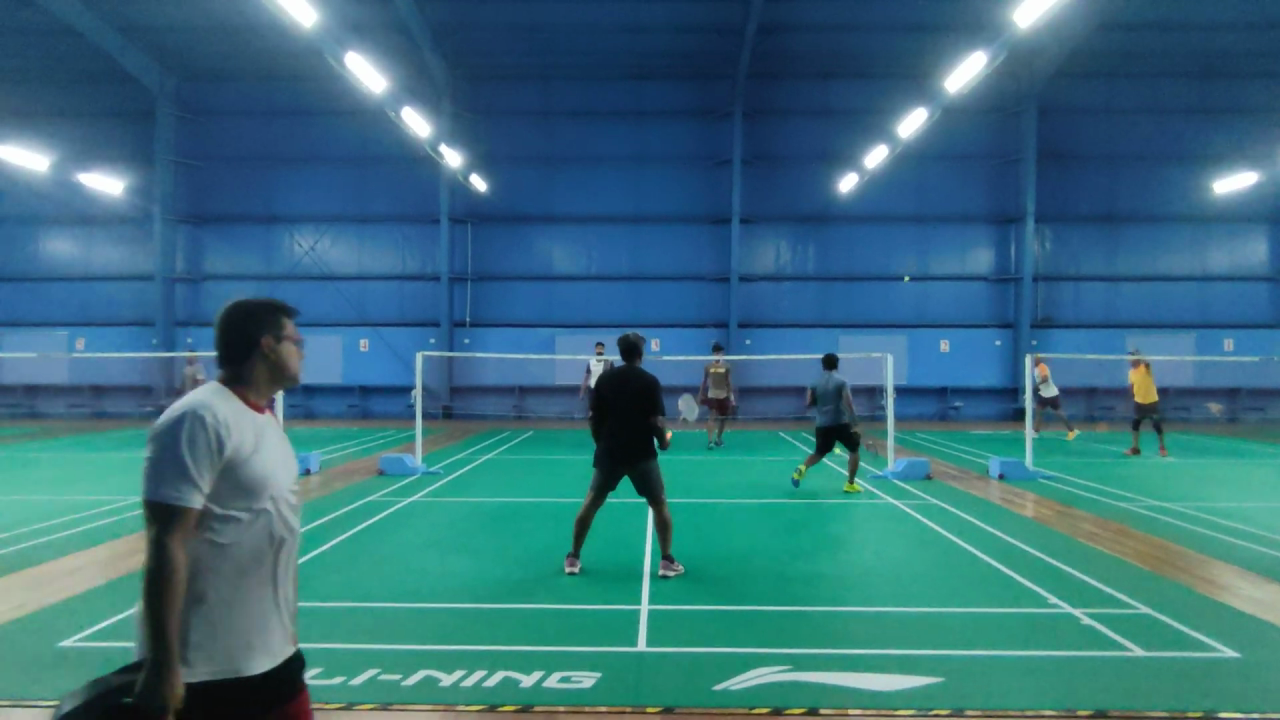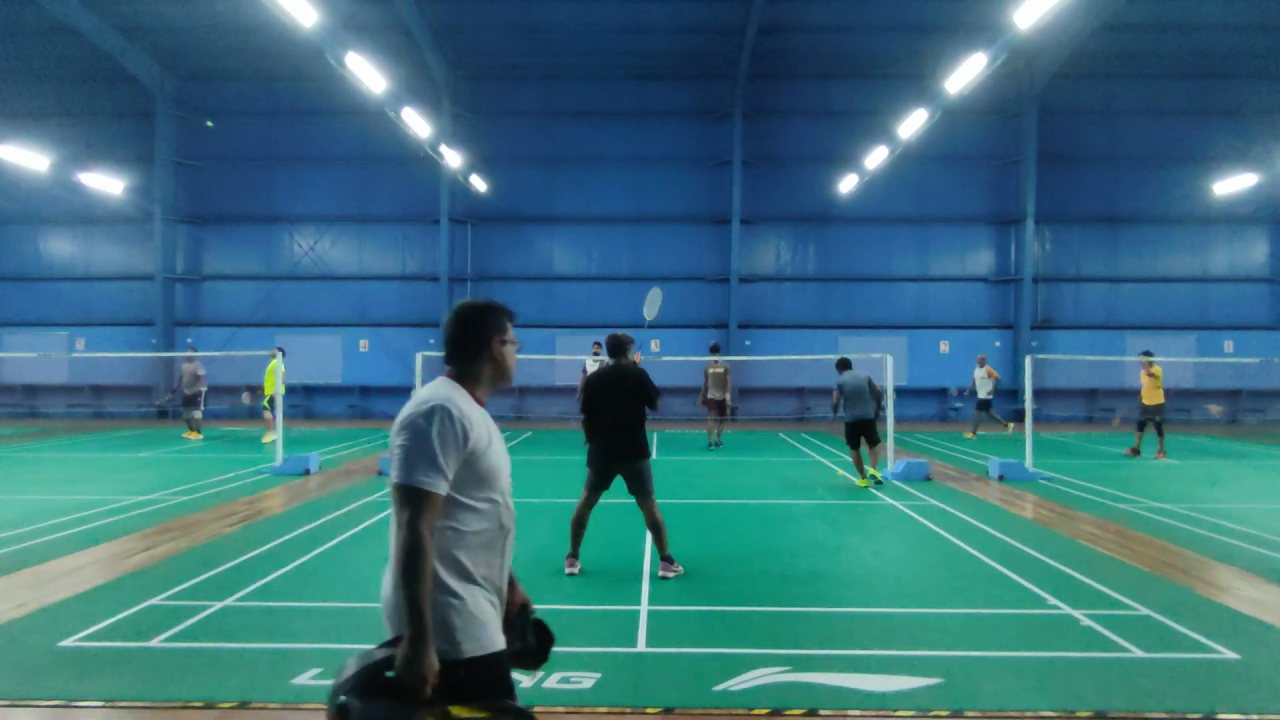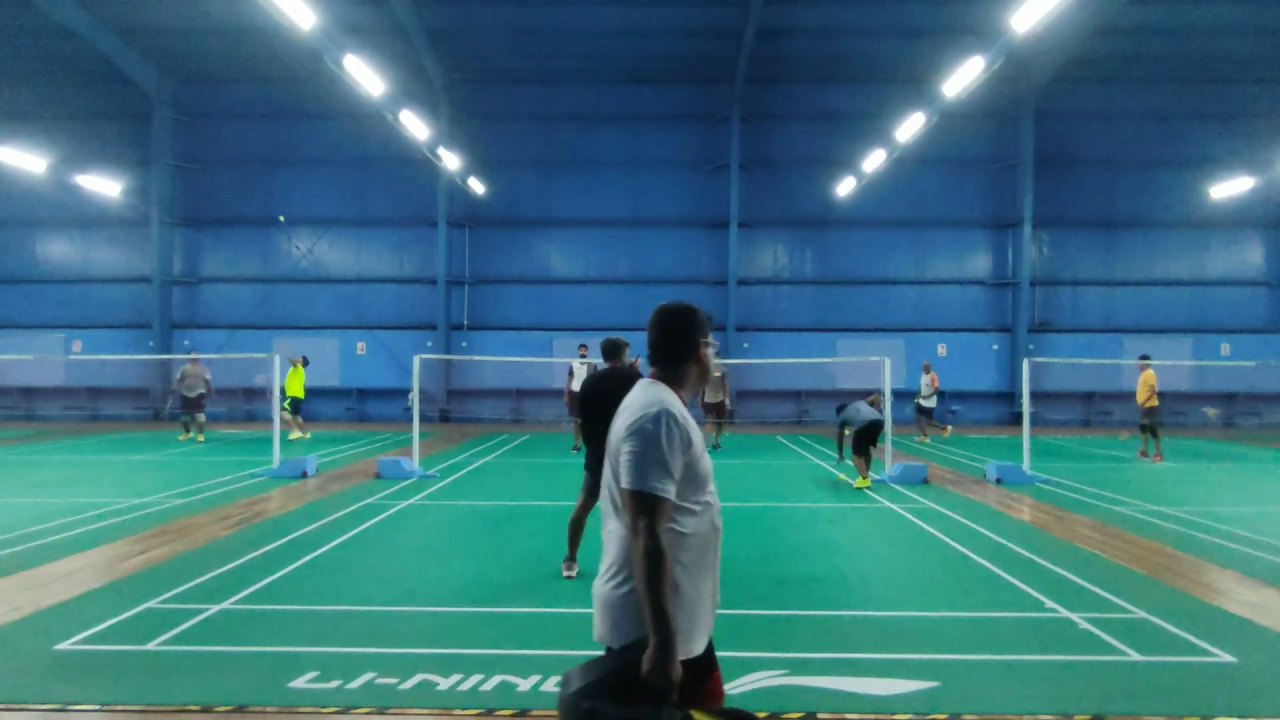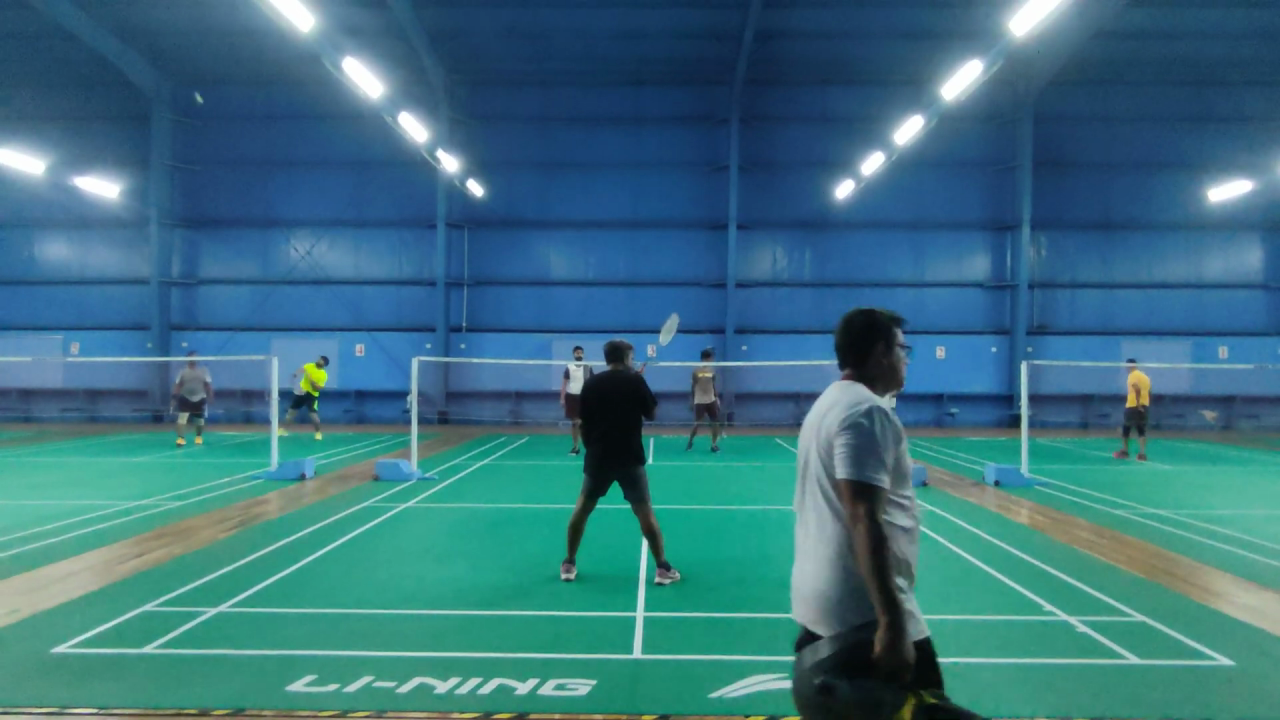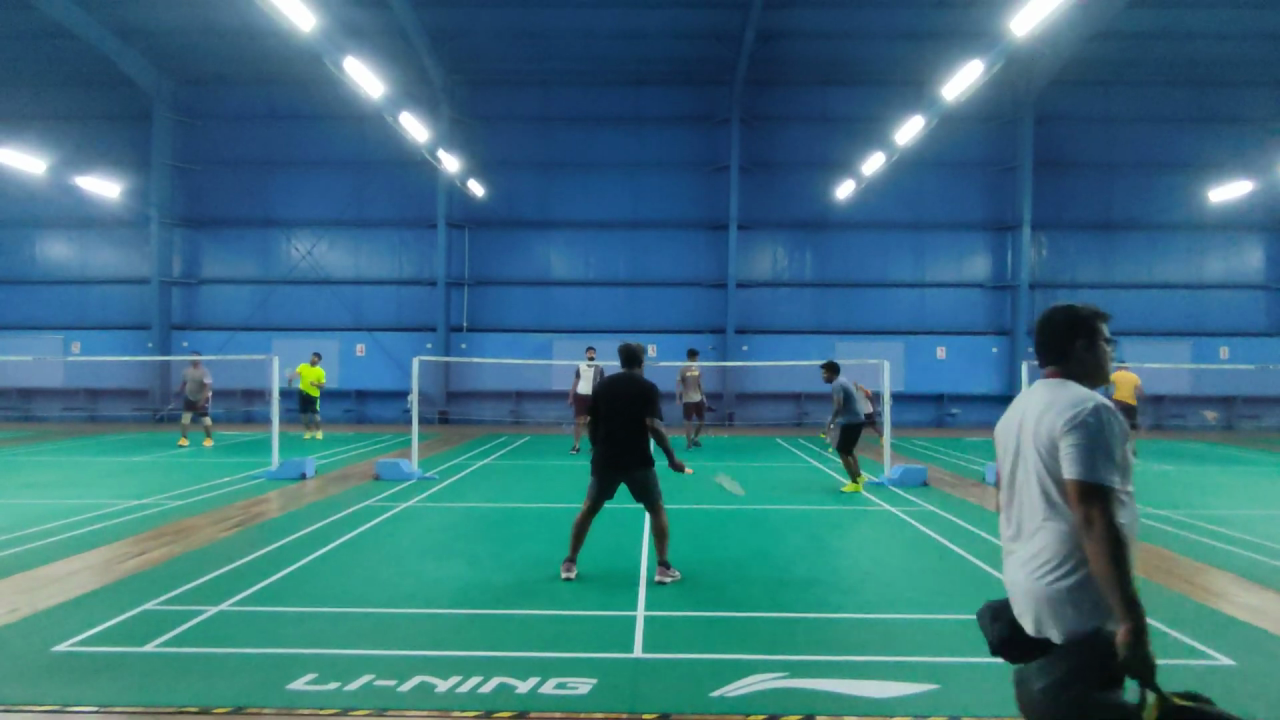
dt=0.5s
person 1, frame 1
left shoulder: (263, 420)
right shoulder: (199, 421)
right elbow: (166, 549)
right wrist: (162, 668)
left hip: (272, 645)
right hip: (205, 660)
person 1, frame 2
left shoulder: (467, 410)
right shoulder: (441, 413)
right elbow: (415, 531)
left wrist: (508, 587)
right wrist: (418, 639)
left hip: (467, 615)
right hip: (452, 624)
person 1, frame 3
left shoulder: (661, 407)
right shoulder: (660, 416)
right elbow: (647, 536)
right wrist: (662, 643)
left hip: (678, 618)
right hip: (647, 624)
left knee: (704, 709)
person 1, frame 4
left shoulder: (831, 404)
right shoulder: (868, 412)
right elbow: (865, 522)
right wrist: (891, 622)
left hip: (819, 597)
right hip: (864, 607)
person 1, frame 5
left shoulder: (1018, 408)
right shoulder: (1089, 411)
right elbow: (1096, 524)
right wrist: (1132, 622)
left hip: (1031, 593)
right hip: (1076, 605)
person 2, frame 1
left shoulder: (604, 378)
right shoulder: (649, 382)
left elbow: (593, 418)
right elbow: (656, 424)
right wrist: (663, 439)
left hip: (608, 454)
right hip: (641, 455)
left knee: (591, 503)
right knee: (659, 505)
left ankle: (573, 557)
right ankle: (667, 561)
person 2, frame 2
left shoulder: (594, 379)
right shoulder: (638, 375)
left elbow: (586, 419)
right elbow: (655, 404)
left hip: (601, 452)
right hip: (634, 452)
left knee: (585, 503)
right knee: (649, 505)
left ankle: (572, 558)
right ankle: (666, 561)
person 2, frame 3
left shoulder: (589, 382)
right shoulder: (633, 377)
left elbow: (582, 421)
left hip: (598, 455)
left knee: (583, 506)
left ankle: (570, 561)
person 2, frame 4
left shoulder: (591, 384)
right shoulder: (635, 382)
left elbow: (584, 423)
right elbow: (651, 415)
left hip: (598, 458)
right hip: (630, 458)
left knee: (582, 509)
right knee: (644, 511)
left ankle: (569, 564)
right ankle: (662, 568)
person 2, frame 5
left shoulder: (602, 385)
right shoulder: (647, 388)
left elbow: (592, 423)
right elbow: (653, 425)
right wrist: (671, 457)
left hip: (604, 461)
right hip: (637, 462)
left knee: (588, 510)
right knee: (657, 511)
left ankle: (569, 563)
right ankle: (663, 567)
